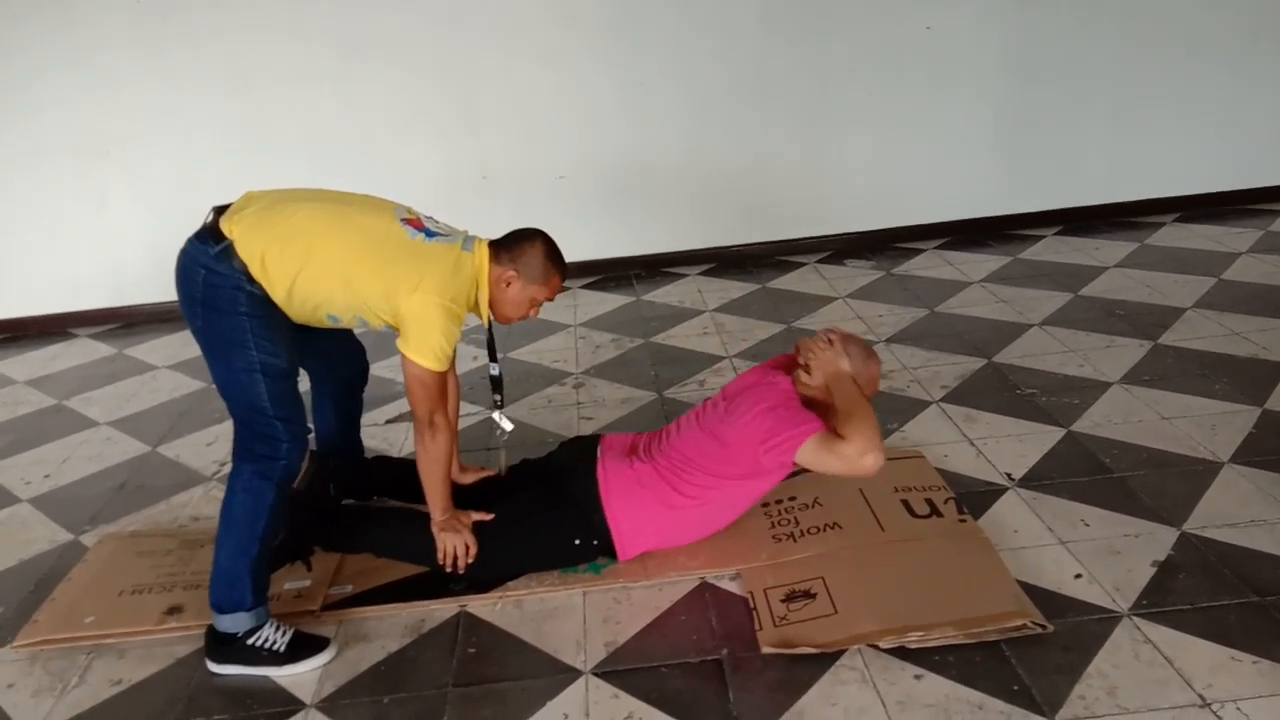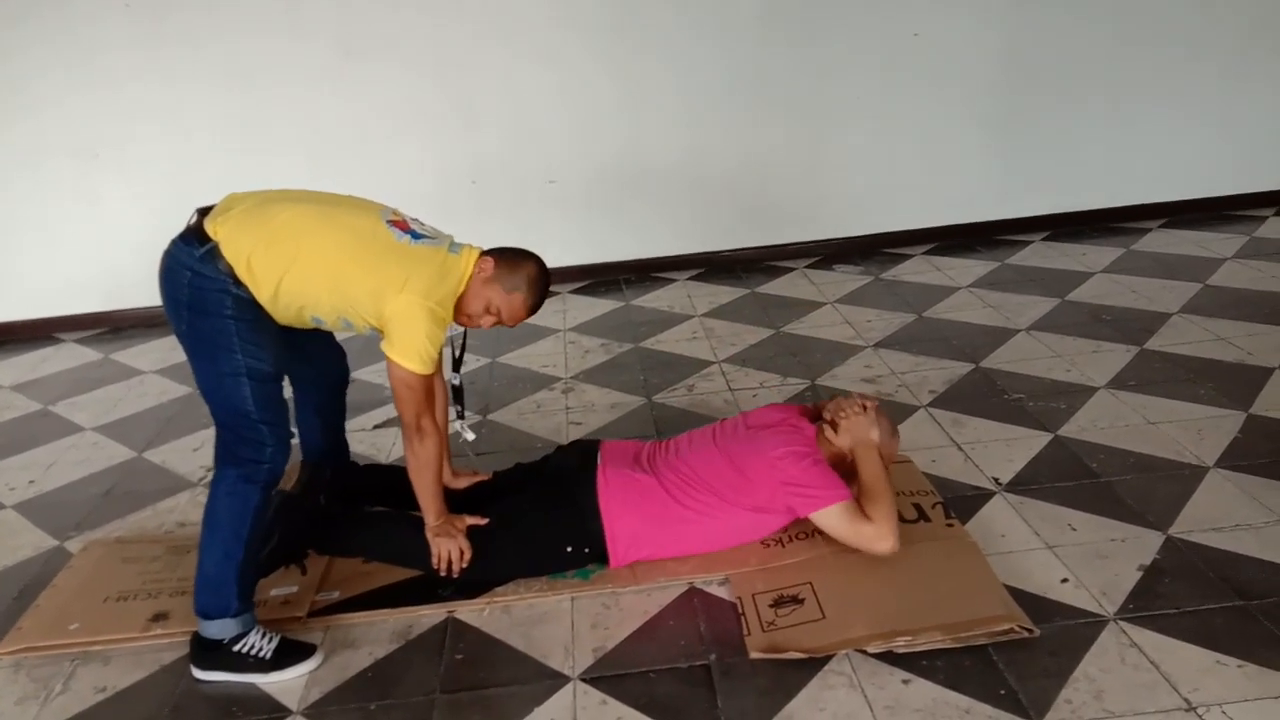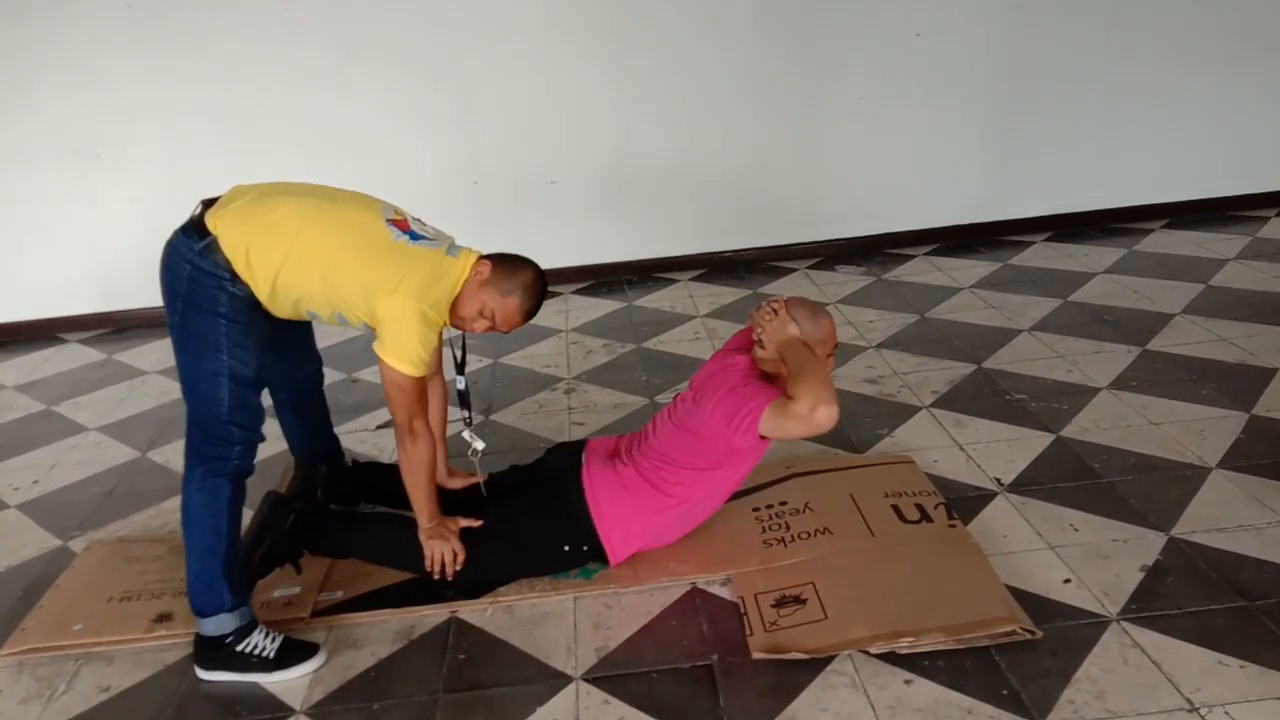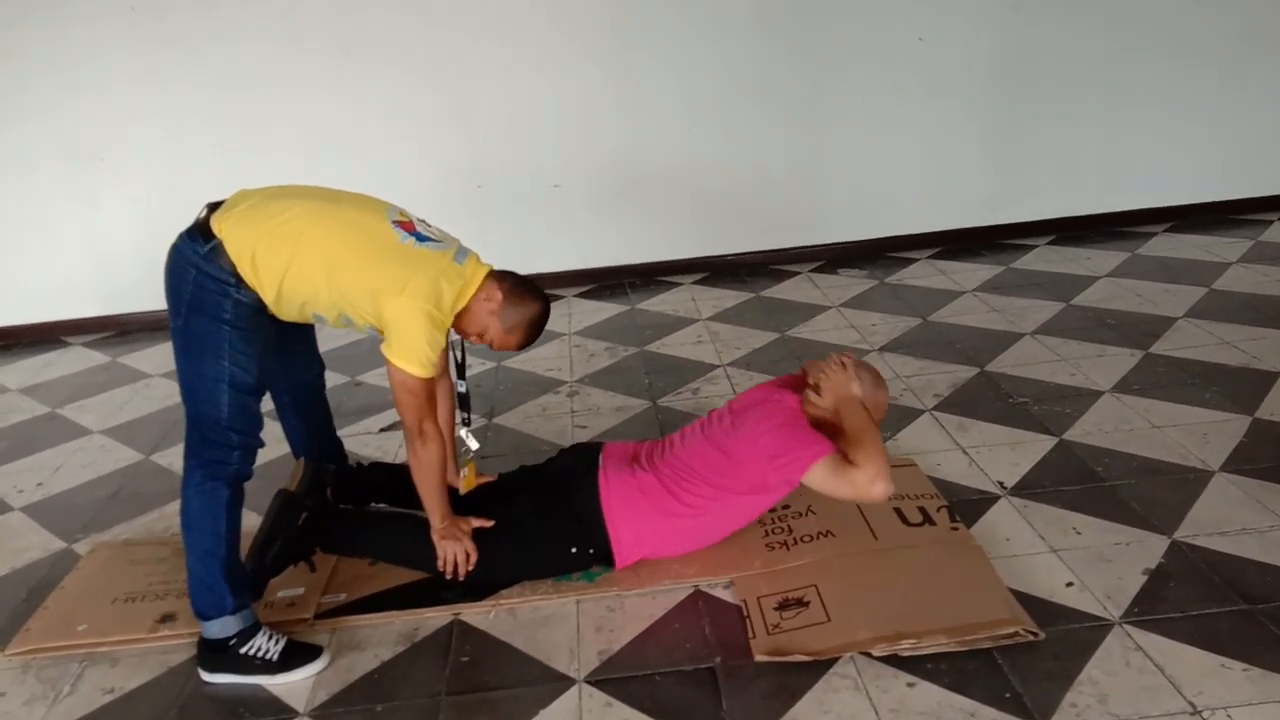
dt=0.4s
person 1, frame 1
left shoulder: (778, 375)
right shoulder: (780, 416)
left elbow: (810, 358)
right elbow: (863, 455)
right wrist: (840, 376)
left hip: (596, 465)
right hip: (595, 521)
left knee: (468, 496)
left ankle: (340, 480)
right ankle: (314, 523)
person 1, frame 2
left shoulder: (792, 419)
right shoulder: (800, 465)
right elbow: (881, 538)
left wrist: (842, 415)
right wrist: (867, 449)
left hip: (592, 469)
right hip: (590, 524)
left knee: (463, 501)
left ankle: (334, 487)
right ankle: (308, 526)
person 1, frame 3
left shoulder: (743, 353)
right shoulder: (745, 396)
left elbow: (768, 325)
right elbow: (818, 412)
right wrist: (793, 342)
left hip: (580, 469)
right hip: (582, 523)
left knee: (459, 501)
right knee: (450, 560)
left ankle: (333, 481)
right ankle: (300, 527)
person 1, frame 4
left shoulder: (782, 393)
right shoulder: (787, 433)
left elbow: (813, 379)
right elbow: (873, 483)
left wrist: (830, 389)
right wrist: (849, 401)
left hip: (593, 472)
right hip: (595, 528)
left knee: (468, 502)
left ankle: (336, 485)
right ankle: (312, 528)
person 2, frame 1
left shoulder: (459, 259)
right shoulder: (437, 297)
left elbow: (443, 375)
right elbow: (430, 420)
left wrist: (453, 467)
right wrist: (443, 518)
left hip: (255, 246)
right hip: (225, 276)
left knee: (343, 369)
right knee: (276, 447)
right ankle: (236, 627)
person 2, frame 2
left shoulder: (444, 264)
right shoulder: (421, 299)
left elbow: (430, 381)
right elbow: (419, 424)
left wrist: (445, 472)
right wrist: (436, 522)
left hip: (243, 249)
right hip: (211, 277)
left knee: (324, 374)
right knee: (258, 452)
right ankle: (222, 634)
person 2, frame 3
left shoulder: (444, 265)
right shoulder: (413, 301)
left elbow: (430, 378)
right elbow: (412, 427)
left wrist: (441, 471)
right wrist: (430, 524)
left hip: (247, 245)
right hip: (211, 269)
left knee: (302, 387)
right knee: (225, 447)
right ankle: (222, 633)
person 2, frame 4
left shoulder: (456, 272)
right shoulder: (420, 305)
left elbow: (437, 379)
right elbow: (421, 429)
left wrist: (450, 474)
right wrist: (443, 525)
left hip: (252, 248)
right hip: (216, 273)
left knee: (304, 390)
right knee: (224, 452)
right ankle: (225, 635)
